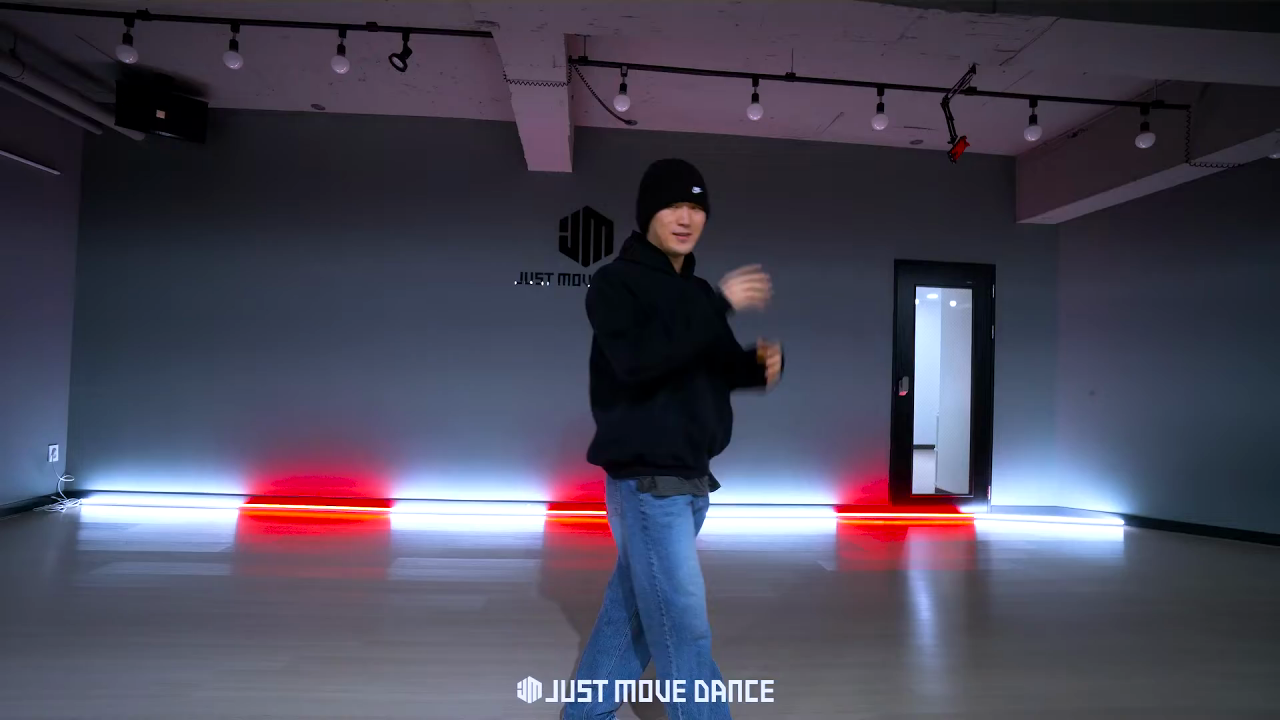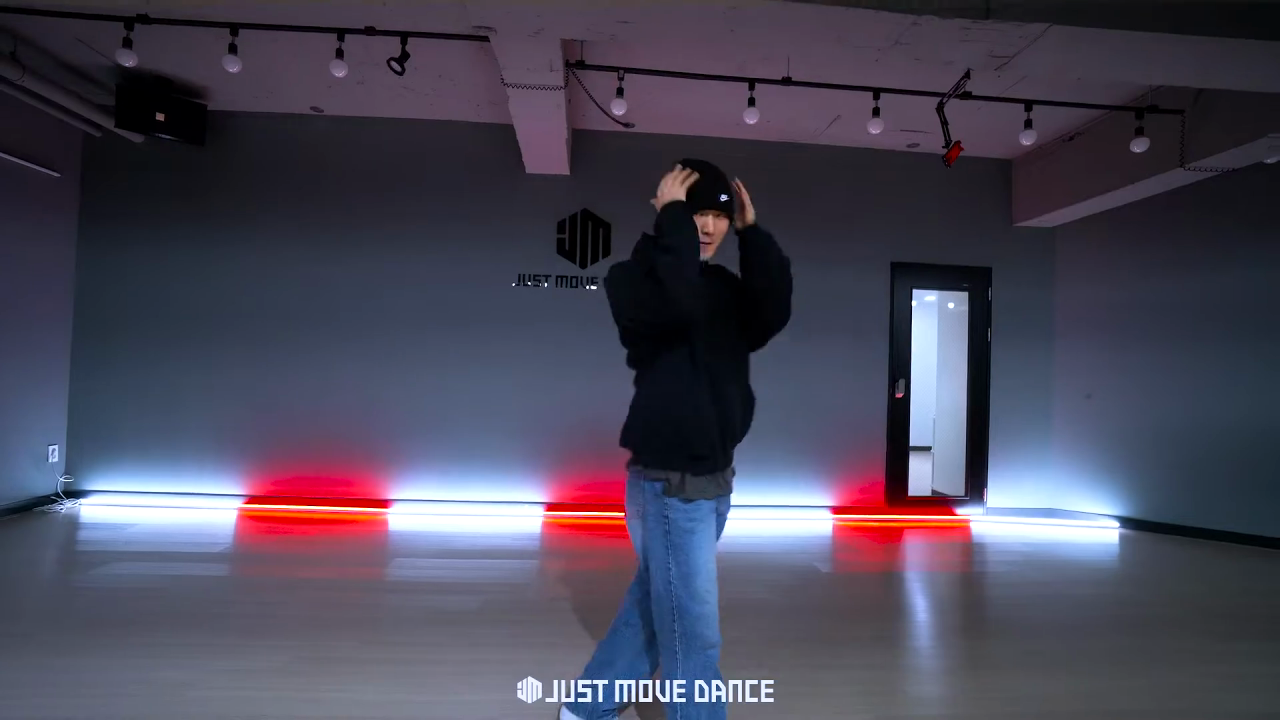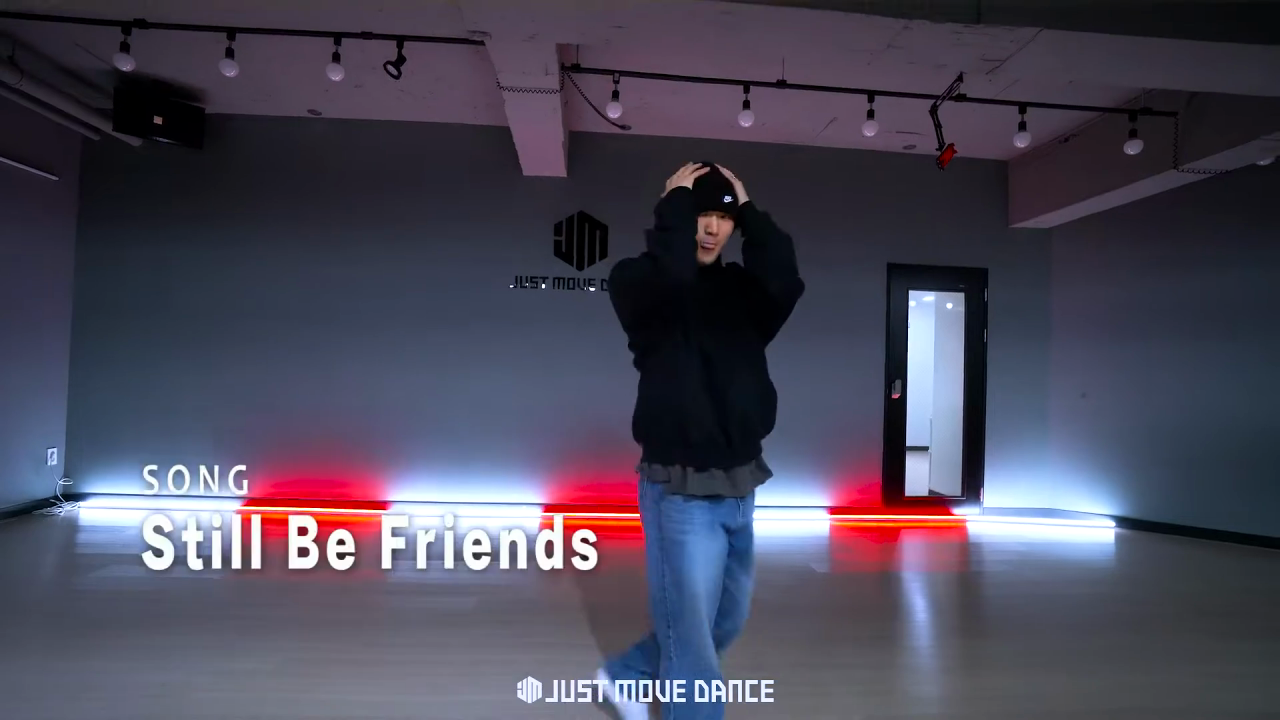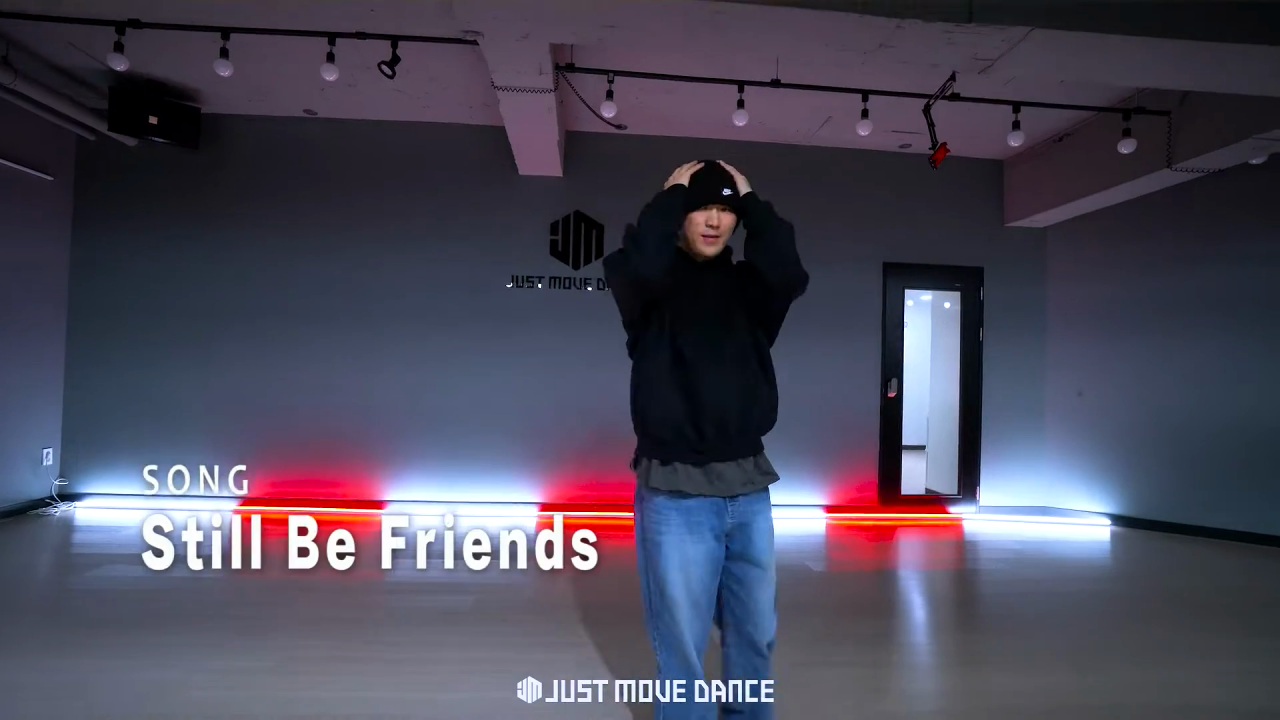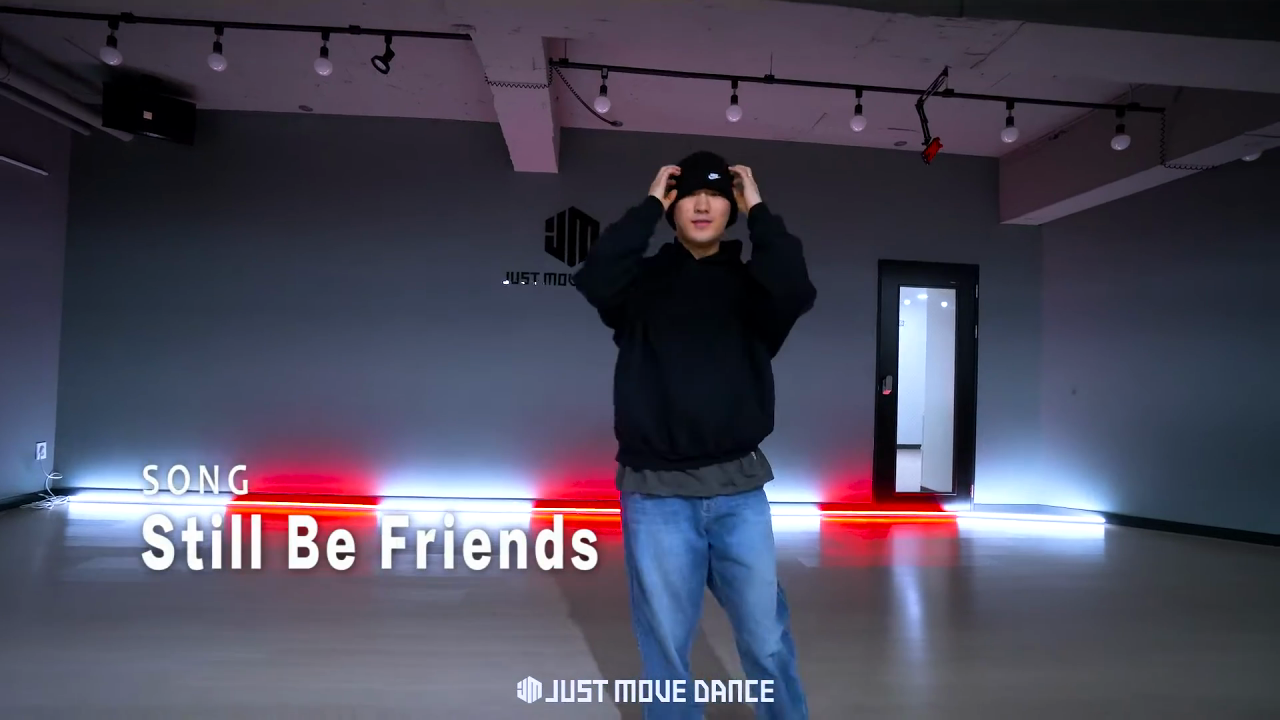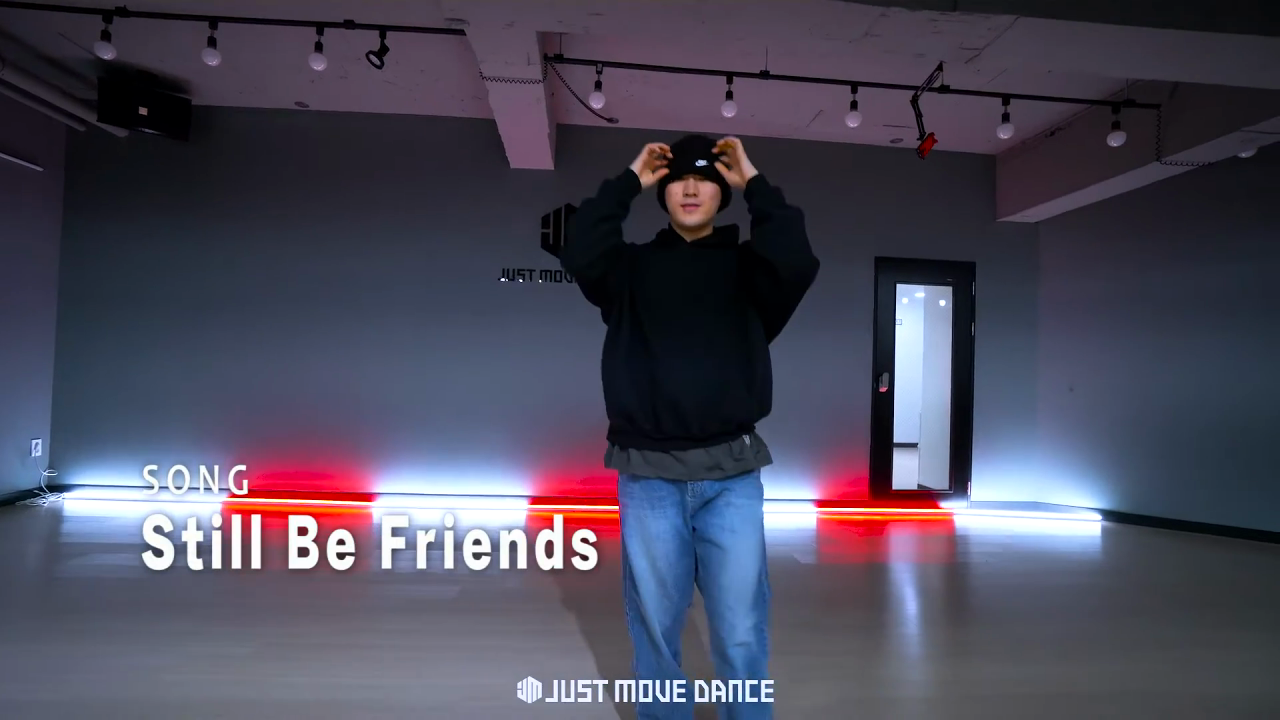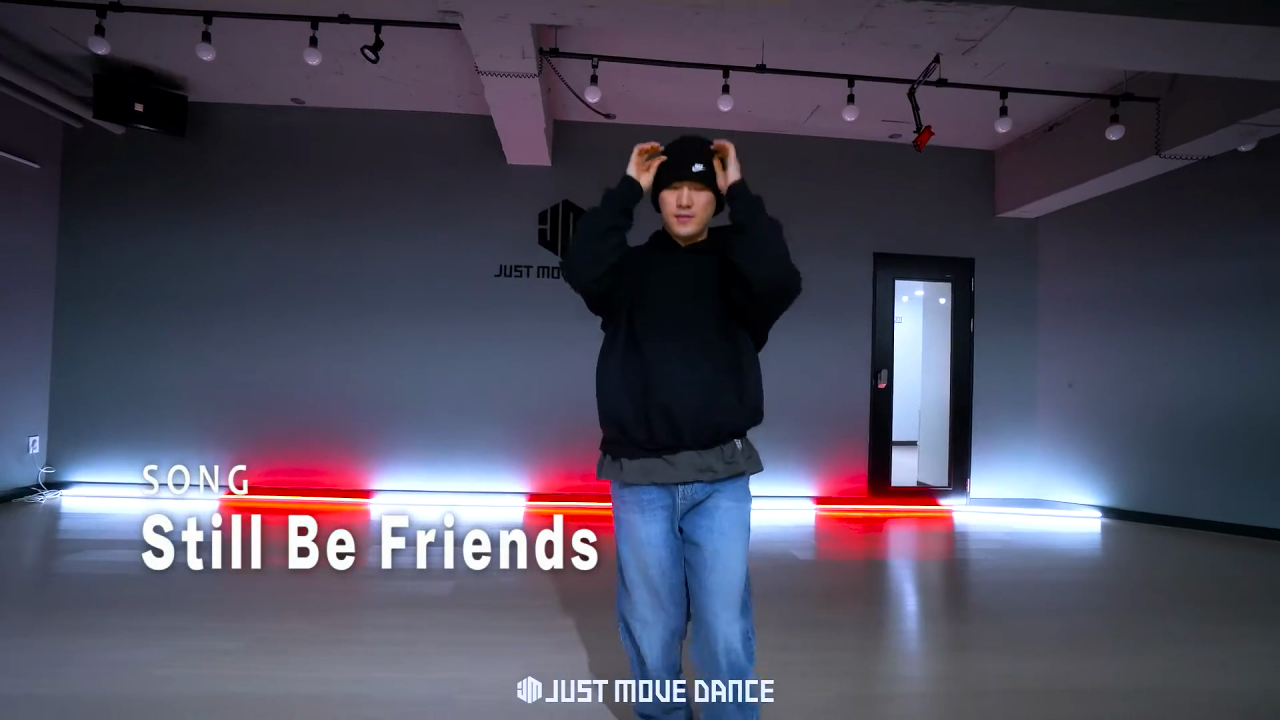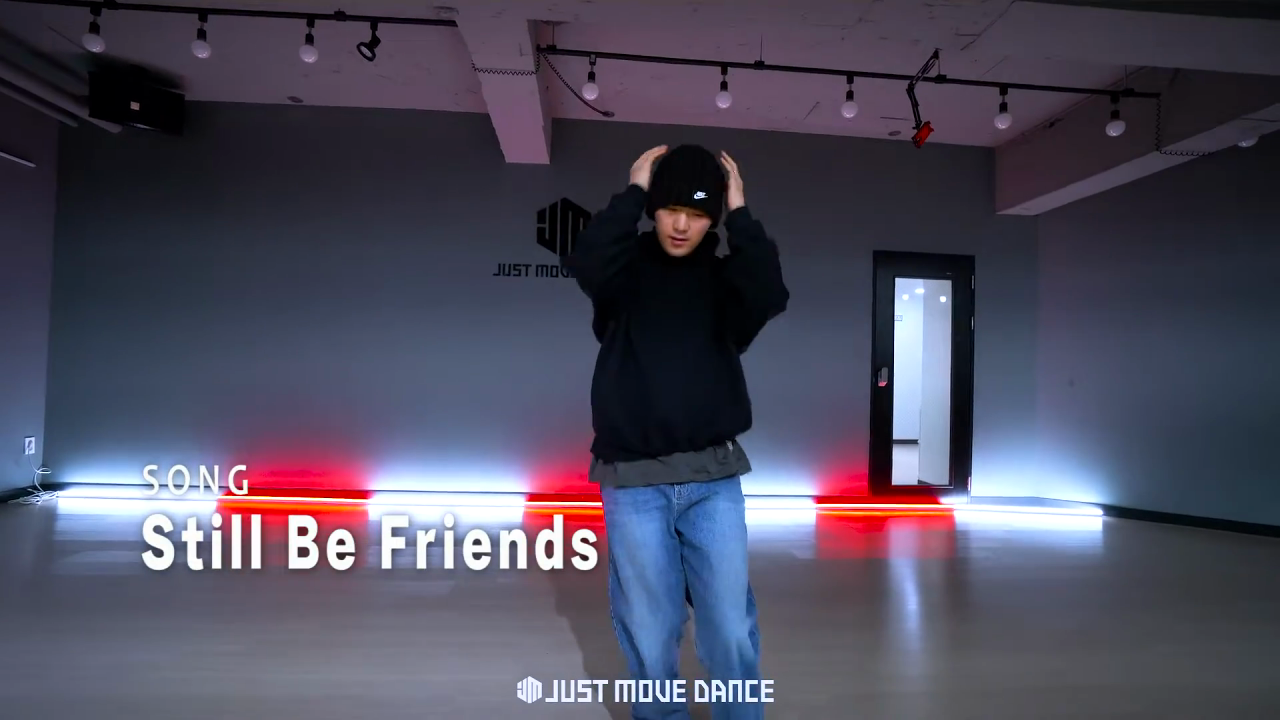
dt=0.2s
person 1, frame 1
left shoulder: (697, 293)
right shoulder: (617, 283)
left elbow: (713, 369)
right elbow: (638, 364)
left wrist: (758, 363)
right wrist: (720, 305)
left hip: (683, 481)
right hip: (645, 484)
left knee: (631, 611)
right knee: (684, 628)
person 1, frame 2
left shoulder: (722, 286)
right shoulder: (633, 279)
left elbow: (772, 314)
right elbow: (677, 303)
left wrist: (754, 231)
right wrist: (672, 215)
left hip: (711, 481)
right hip: (671, 485)
left knee: (650, 610)
right knee: (695, 635)
person 1, frame 3
left shoulder: (740, 289)
right shoulder: (642, 287)
left elbow: (785, 283)
right elbow: (671, 271)
left wrist: (747, 208)
right wrist: (677, 198)
left hip: (739, 483)
right hip: (682, 490)
left knee: (724, 621)
right knee: (693, 637)
left ankle: (626, 675)
person 1, frame 4
left shoulder: (747, 285)
right shoulder: (653, 281)
left elbow: (789, 275)
right elbow: (636, 264)
left wrist: (751, 199)
right wrist: (672, 193)
left hip: (748, 486)
right hip: (674, 492)
left knee: (758, 630)
right knee: (683, 642)
person 1, frame 5
left shoulder: (751, 284)
right shoulder: (643, 281)
left elbow: (795, 293)
right elbow: (597, 281)
left wrist: (760, 212)
right wrist: (648, 206)
left hip: (739, 488)
right hip: (656, 492)
left knee: (766, 637)
right knee: (667, 640)
person 1, frame 6
left shoulder: (748, 267)
right shoulder: (635, 267)
left elbow: (797, 263)
right elbow: (580, 253)
left wrist: (755, 185)
right wrist: (629, 183)
left hip: (730, 472)
right hip: (649, 473)
left knee: (739, 631)
right knee: (657, 623)
person 1, frame 7
left shoulder: (735, 266)
right shoulder: (630, 268)
left elbow: (776, 283)
right elbow: (582, 268)
left wrist: (740, 190)
right wrist: (629, 187)
left hip: (720, 477)
right hip: (640, 478)
left knee: (726, 634)
right knee: (652, 631)
person 1, frame 8
left shoulder: (725, 280)
right shoulder: (622, 272)
left elbow: (769, 296)
right elbow: (586, 264)
left wrist: (739, 212)
right wrist: (634, 189)
left hip: (714, 478)
right hip: (633, 481)
left knee: (730, 630)
right knee: (649, 631)
